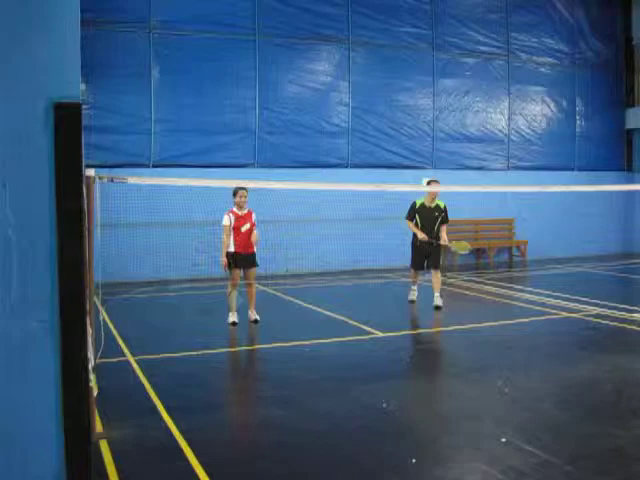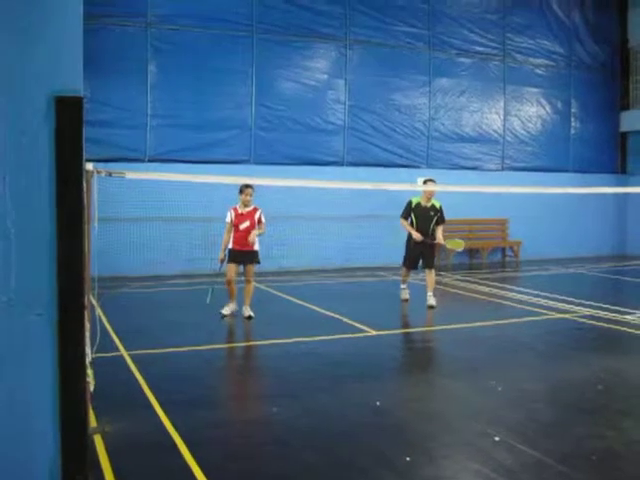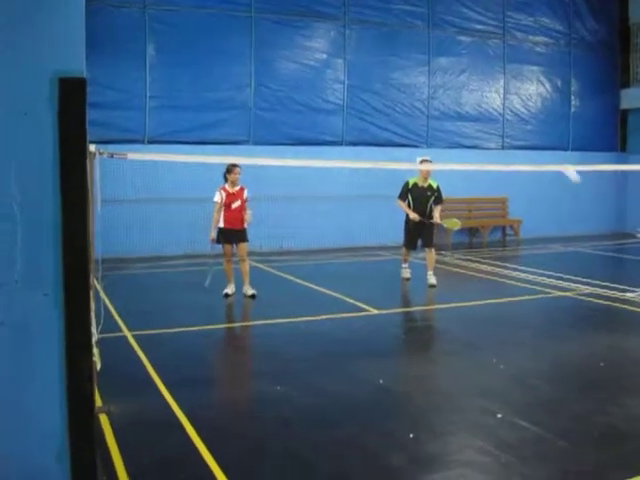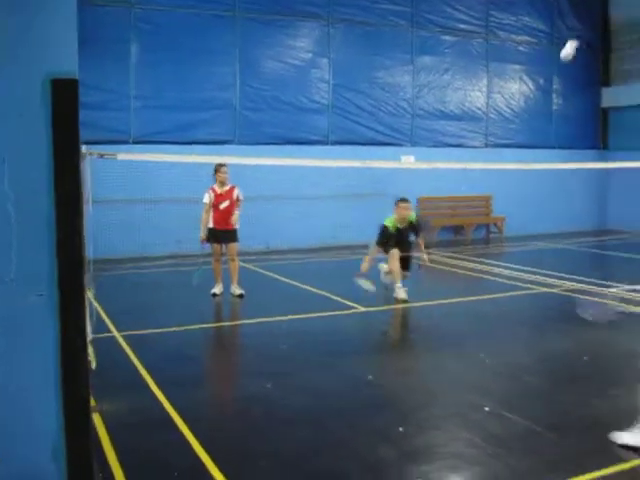
dt=1s
person 1, frame 1
left shoulder: (251, 214)
right shoulder: (229, 215)
right elbow: (226, 236)
left wrist: (255, 234)
right wrist: (224, 256)
left hip: (250, 253)
right hip: (235, 253)
left knee: (251, 283)
right knee: (233, 283)
left ankle: (252, 311)
right ankle: (233, 313)
person 1, frame 2
left shoulder: (257, 212)
right shoulder: (232, 212)
left elbow: (262, 229)
right elbow: (227, 232)
left wrist: (255, 233)
right wrist: (222, 251)
left hip: (250, 250)
right hip: (234, 250)
left knee: (249, 279)
right knee: (229, 279)
left ankle: (246, 307)
right ankle: (231, 304)
person 1, frame 3
left shoulder: (244, 191)
right shoulder: (221, 192)
right elbow: (217, 212)
left wrist: (248, 213)
right wrist: (213, 231)
left hip: (241, 229)
right hip: (225, 229)
left knee: (243, 257)
right knee: (228, 258)
left ankle: (247, 286)
right ankle: (230, 285)
person 1, frame 4
left shoulder: (234, 190)
right shoulder: (210, 192)
left elbow: (238, 206)
right elbow: (206, 213)
left wrist: (236, 214)
right wrist: (203, 231)
left hip: (231, 228)
right hip: (215, 229)
left knee: (233, 257)
right knee: (216, 258)
left ankle: (234, 286)
right ankle: (218, 285)
person 2, frame 1
left shoulder: (442, 206)
right shoulder: (416, 204)
left elbow: (444, 224)
right elbow: (409, 221)
left wrist: (443, 234)
right wrist: (418, 232)
left hip: (435, 242)
right hip: (419, 242)
left knee: (435, 269)
right knee: (415, 268)
left ankle: (437, 297)
right ankle: (413, 289)
person 2, frame 2
left shoulder: (437, 206)
right shoulder: (412, 203)
left elbow: (440, 224)
right elbow: (403, 220)
left wrist: (439, 234)
right wrist: (413, 232)
left hip: (429, 242)
right hip: (414, 241)
left knee: (430, 268)
right knee: (407, 267)
left ankle: (430, 296)
right ankle: (403, 287)
person 2, frame 3
left shoulder: (434, 187)
right shoulder: (409, 184)
left elbow: (438, 203)
right elbow: (400, 201)
left wrist: (436, 214)
right wrist: (410, 213)
left hip: (428, 221)
right hip: (412, 220)
left knee: (430, 247)
right knee: (408, 247)
left ankle: (430, 275)
right ankle: (405, 267)
person 2, frame 4
left shoulder: (413, 219)
right shoulder: (388, 225)
left elbow: (418, 236)
right elbow: (377, 246)
left wrist: (423, 253)
right wrist: (367, 262)
left hip: (403, 243)
right hip: (388, 244)
left knee: (403, 273)
right knee: (394, 254)
left ankle: (386, 268)
right ankle: (398, 288)
